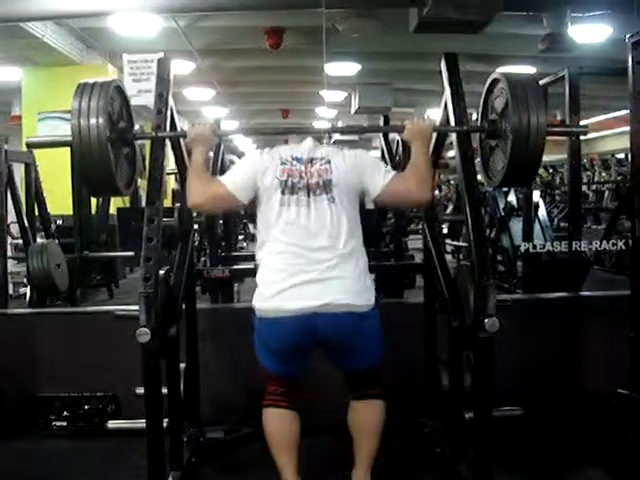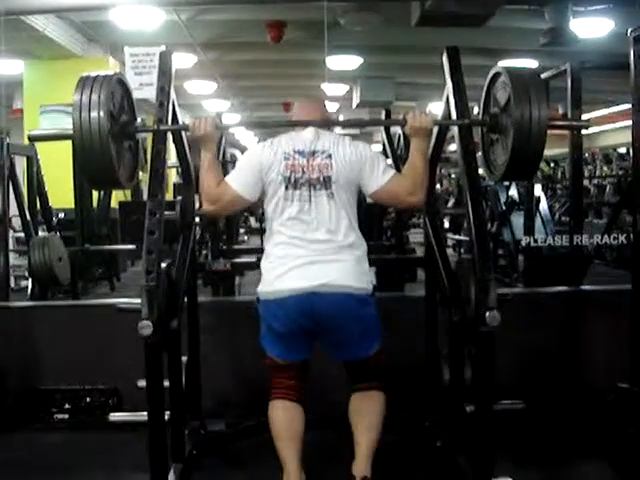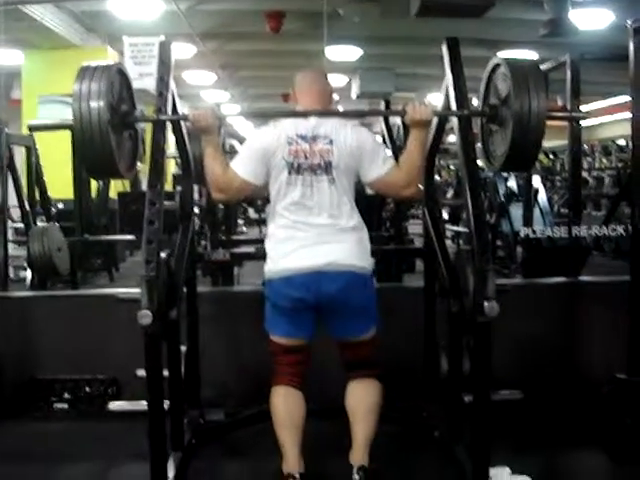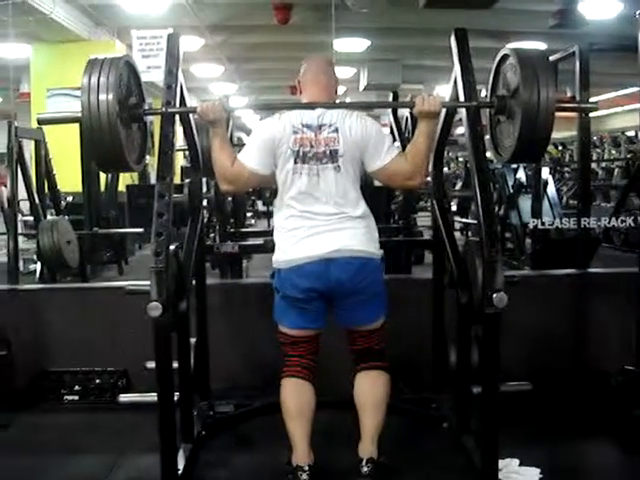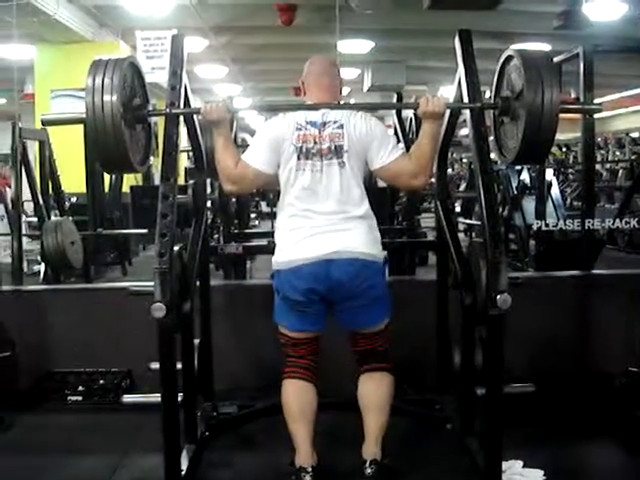
dt=0.3s
person 1, frame 1
left shoulder: (262, 161)
right shoulder: (353, 160)
left elbow: (200, 199)
right elbow: (419, 192)
left wrist: (200, 149)
right wrist: (419, 142)
left hip: (278, 309)
right hip: (348, 306)
left knee: (279, 392)
right knee: (366, 387)
person 1, frame 2
left shoulder: (264, 153)
right shoulder: (354, 151)
left elbow: (214, 203)
right elbow: (411, 195)
left wrist: (207, 148)
right wrist: (419, 140)
left hip: (283, 292)
right hip: (346, 289)
left knee: (286, 384)
right knee: (367, 378)
person 1, frame 3
left shoulder: (267, 137)
right shoulder: (355, 136)
left elbow: (222, 189)
right elbow: (406, 186)
left wrist: (209, 137)
right wrist: (418, 131)
left hip: (287, 274)
right hip: (348, 271)
left knee: (288, 371)
right knee: (362, 366)
person 1, frame 4
left shoulder: (273, 128)
right shoulder: (361, 126)
left elbow: (230, 180)
right elbow: (411, 176)
left wrist: (217, 129)
right wrist: (427, 123)
left hip: (296, 263)
right hip: (356, 258)
left knee: (297, 363)
right knee: (370, 356)
person 1, frame 5
left shoulder: (278, 128)
right shoulder: (365, 125)
left elbow: (234, 181)
right elbow: (415, 176)
left wrist: (220, 128)
right wrist: (431, 123)
left hip: (296, 263)
right hip: (358, 260)
left knee: (299, 363)
right knee: (374, 358)
